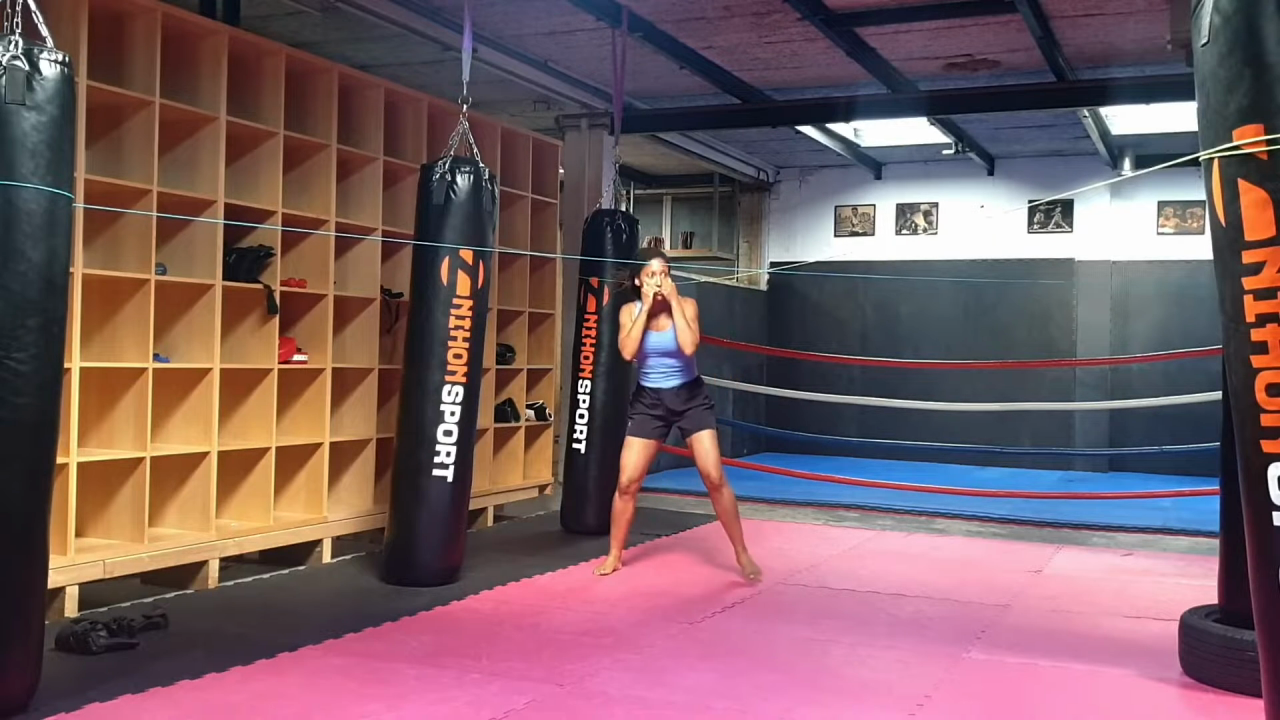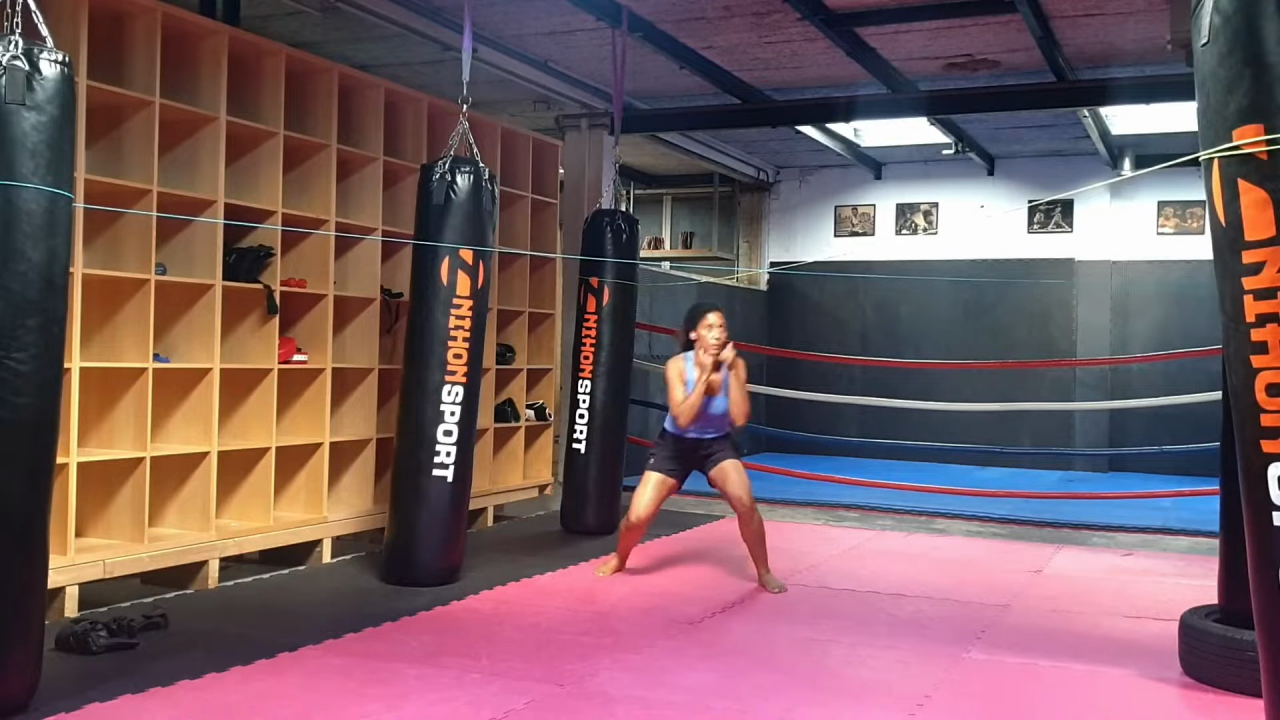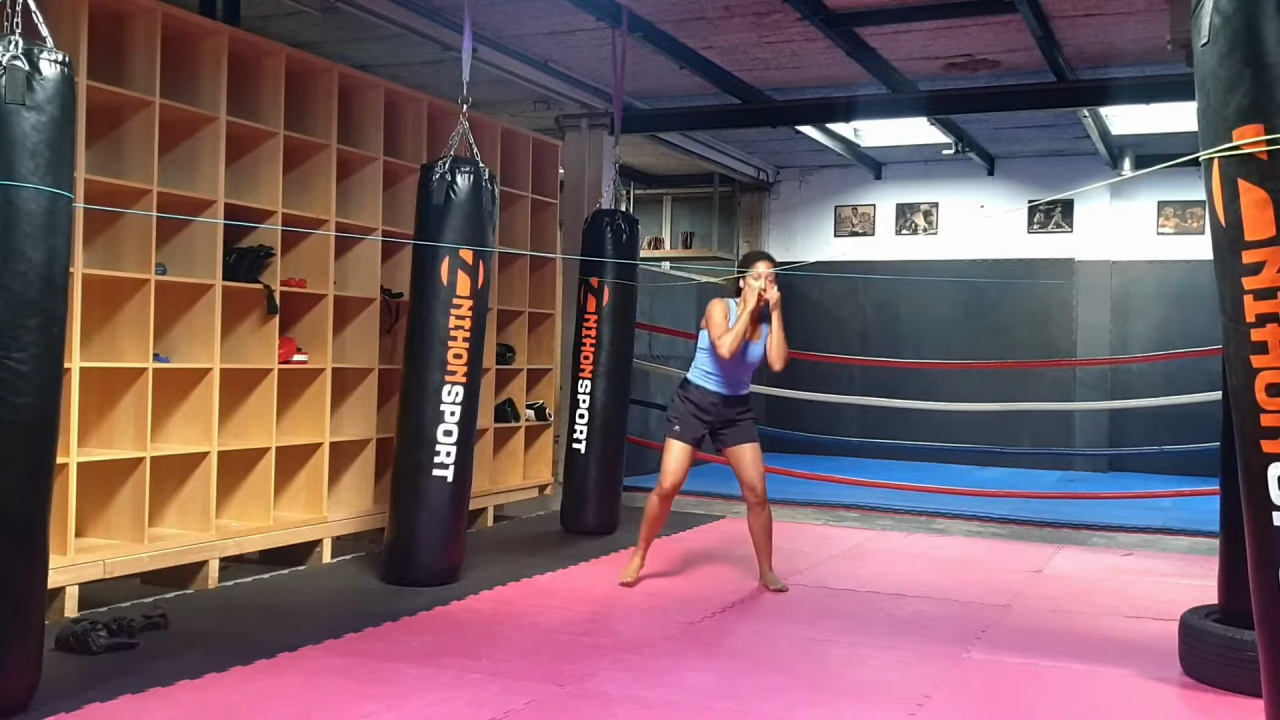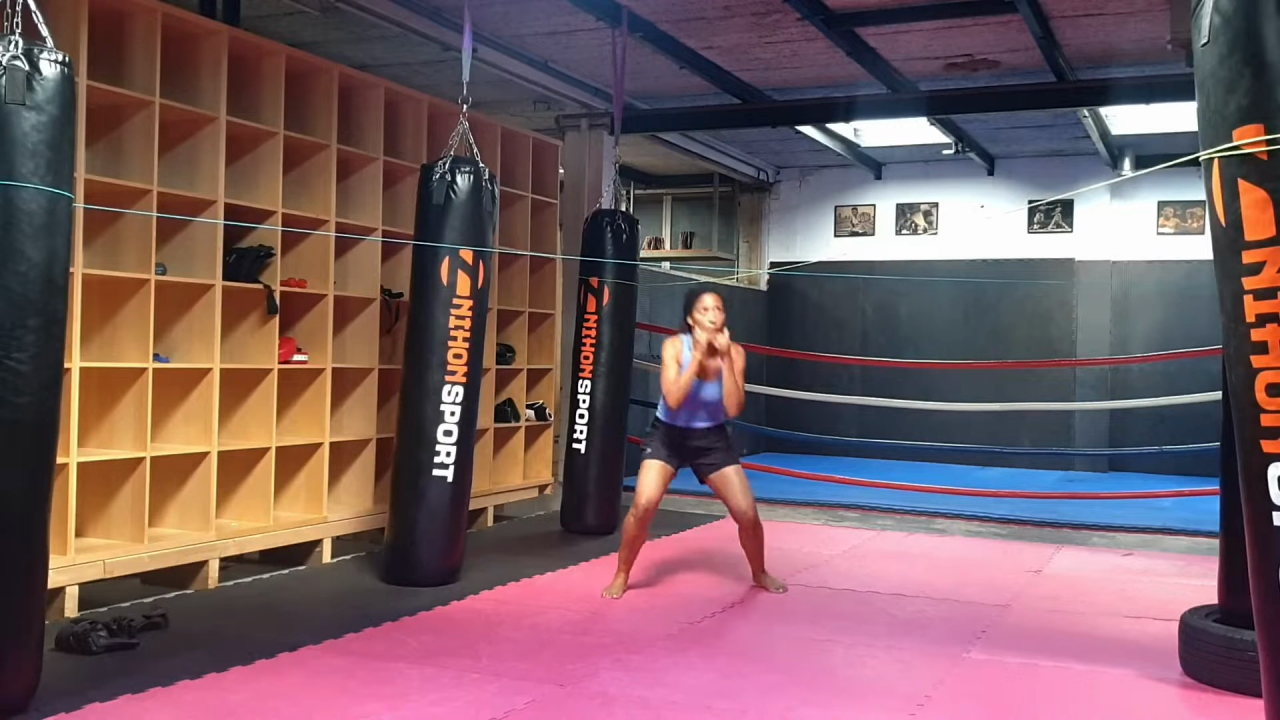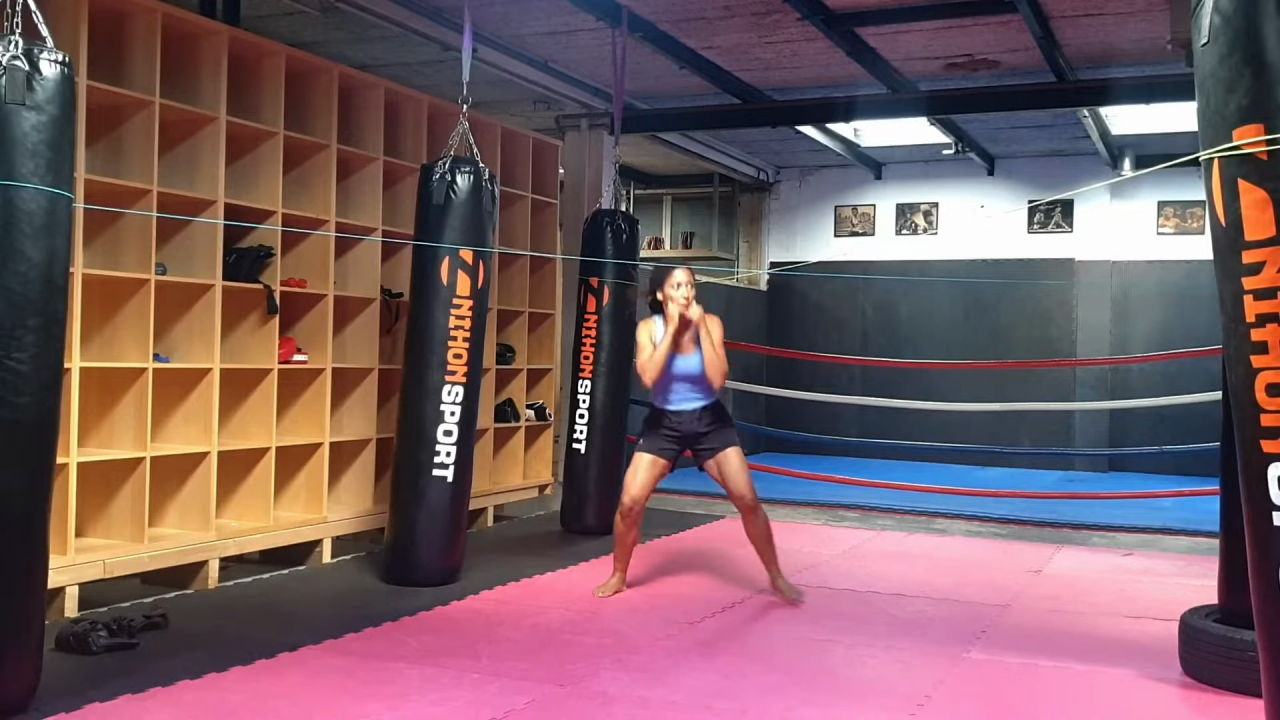
dt=0.4s
person 1, frame 1
left shoulder: (686, 304)
right shoulder: (630, 311)
left elbow: (689, 347)
right elbow: (628, 352)
left wrist: (674, 303)
right wrist: (646, 306)
left hip: (690, 397)
right hip: (649, 401)
left knee: (714, 478)
right knee: (627, 482)
left ankle: (741, 553)
right ankle: (615, 555)
person 1, frame 2
left shoulder: (735, 365)
right shoulder: (677, 365)
left elbow: (741, 419)
right elbow: (684, 419)
left wrist: (731, 371)
right wrist: (705, 373)
left hip: (717, 445)
right hip: (675, 445)
left knee: (745, 503)
right knee: (637, 516)
left ankle: (764, 573)
right ankle: (619, 558)
person 1, frame 3
left shoulder: (768, 320)
right shoulder: (719, 307)
left elbow: (778, 363)
right elbow: (726, 350)
left wrist: (775, 311)
right wrist: (749, 308)
left hip: (736, 408)
right hip: (695, 401)
left knee: (757, 492)
right knee: (668, 485)
left ankle: (766, 572)
right ankle: (638, 557)
person 1, frame 4
left shoulder: (736, 354)
right shoulder: (675, 346)
left elbow: (733, 409)
right elbow: (672, 399)
left wrist: (726, 358)
right wrist: (698, 355)
left hip: (712, 438)
right hip: (668, 435)
left knee: (747, 513)
right knee: (644, 503)
left ankle: (760, 574)
right ankle: (621, 575)
person 1, frame 5
left shoulder: (711, 324)
right shoulder: (649, 327)
left elbow: (717, 380)
right elbow: (649, 377)
left wrist: (700, 326)
right wrist: (671, 329)
left hip: (709, 420)
right hip: (664, 423)
left knee: (747, 499)
right knee: (630, 501)
left ankle: (776, 577)
right ankle: (618, 575)
